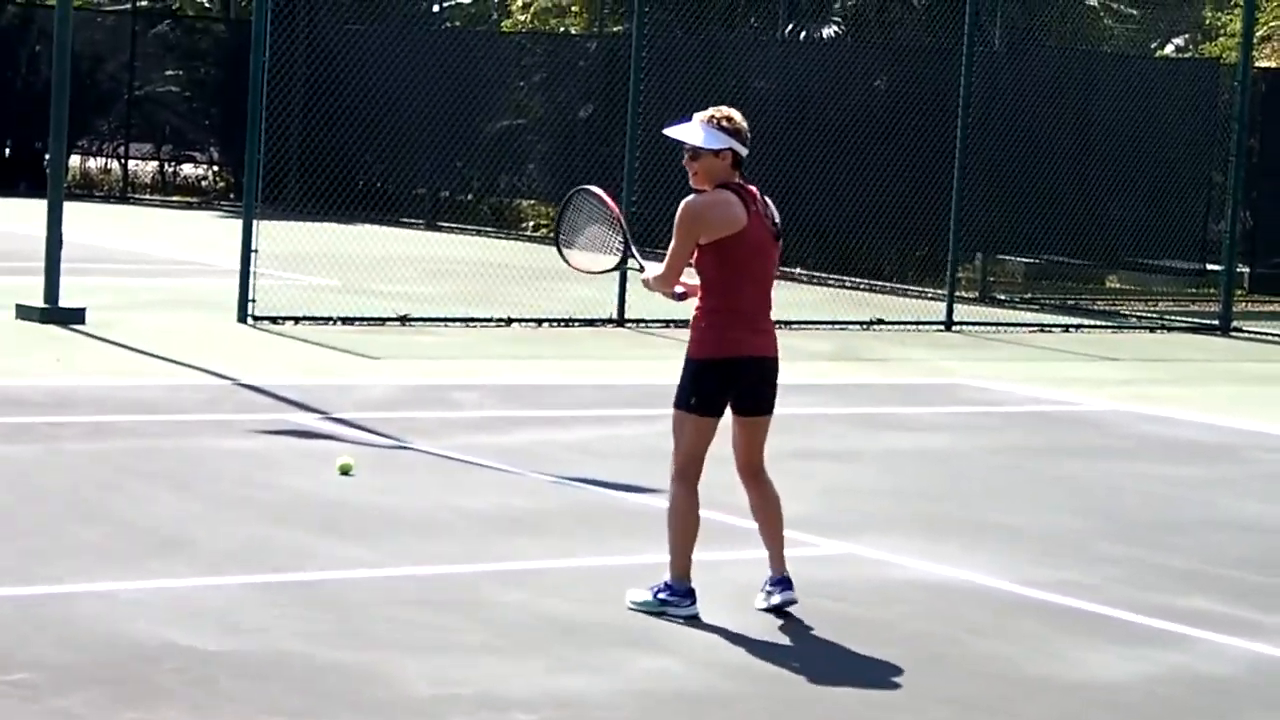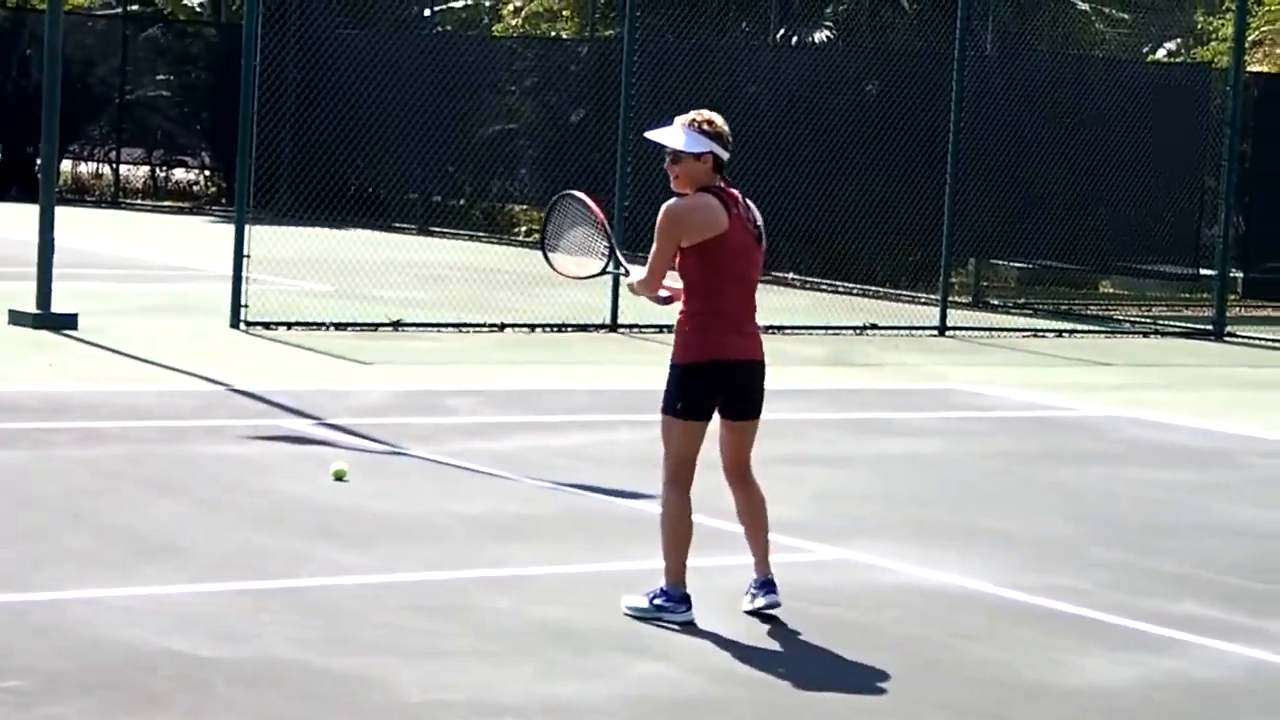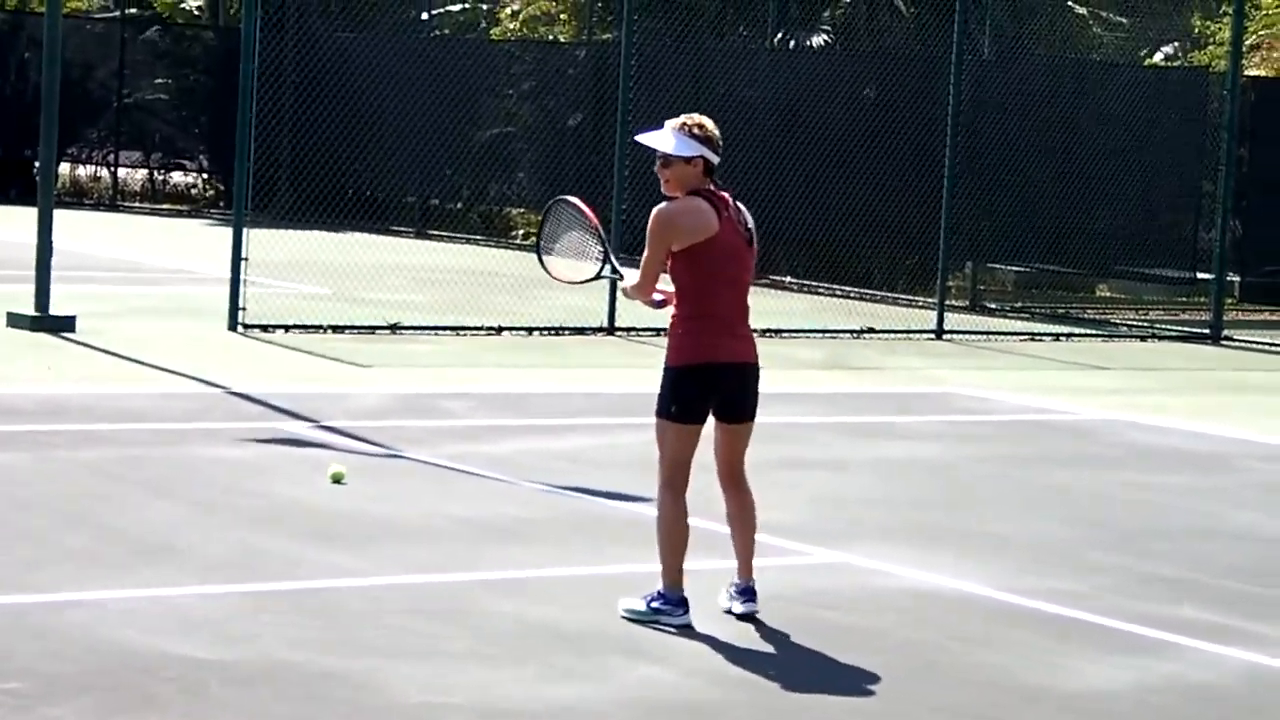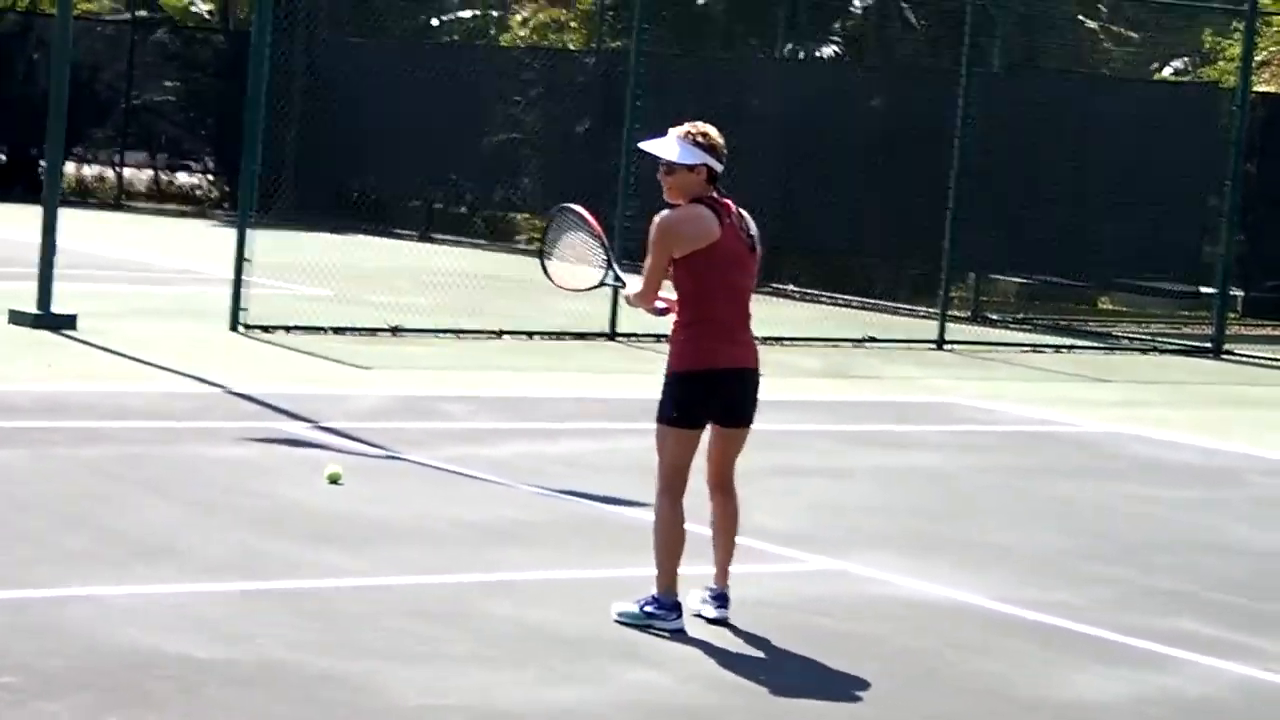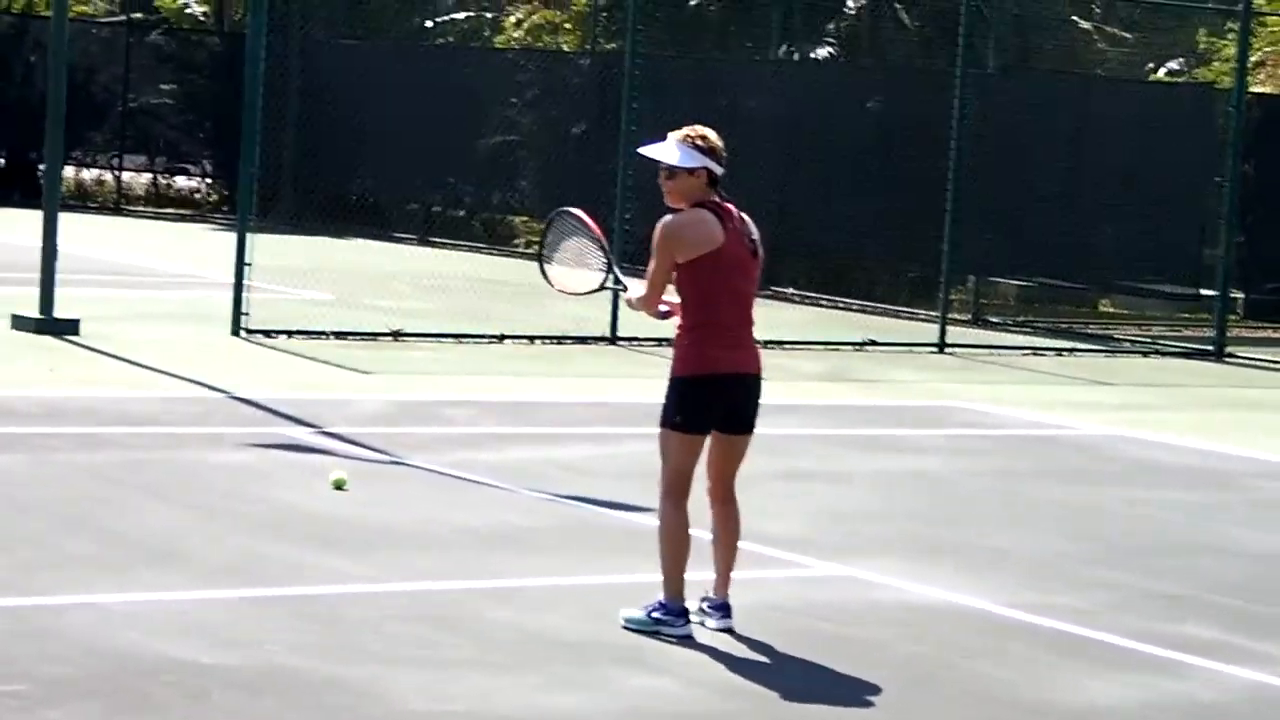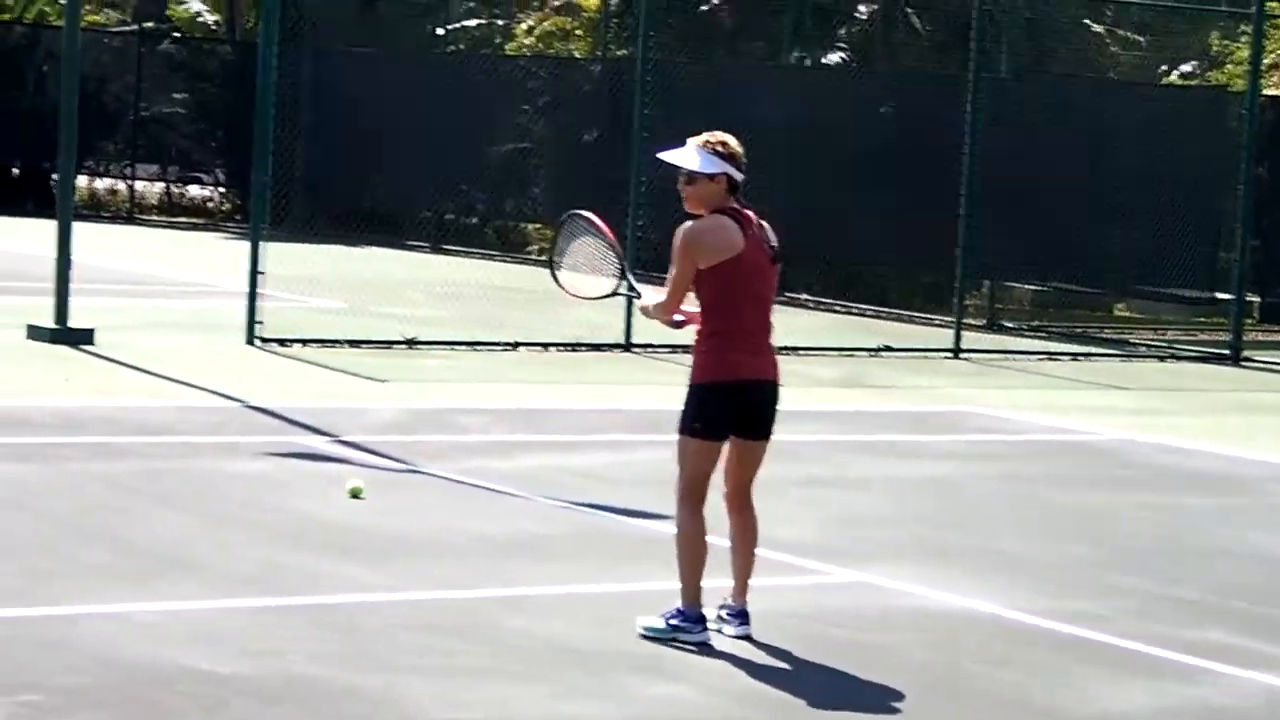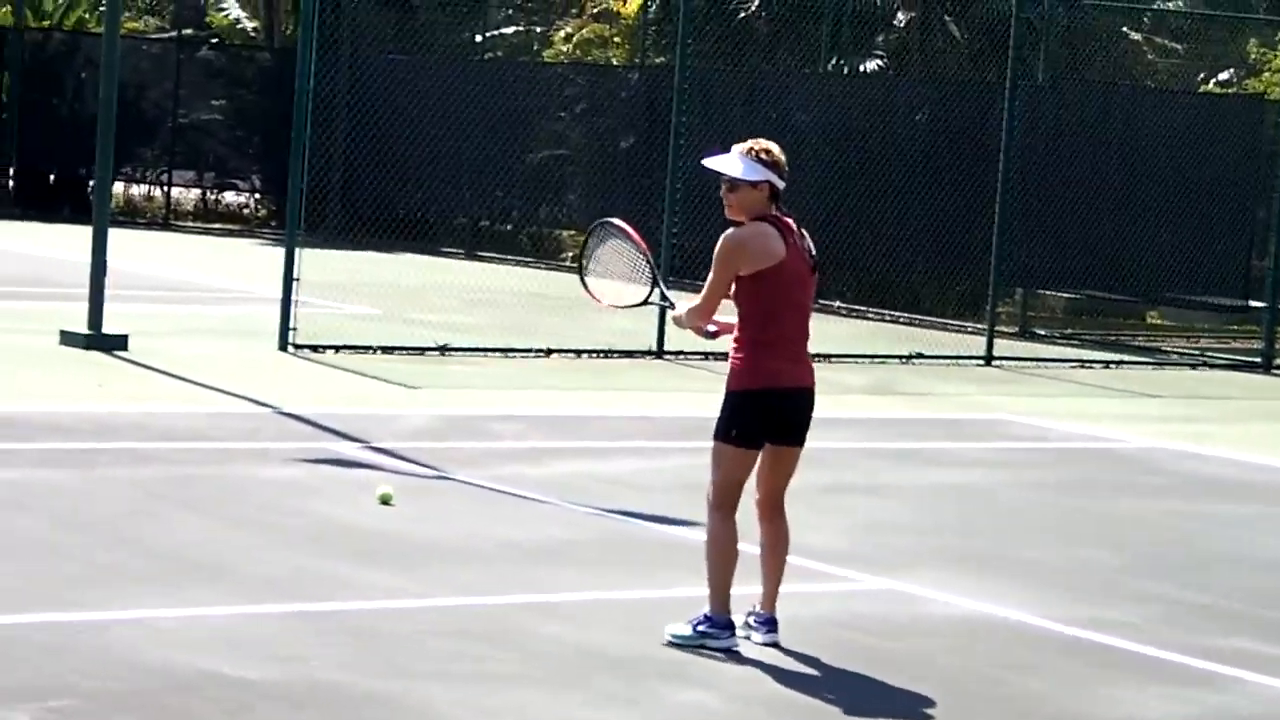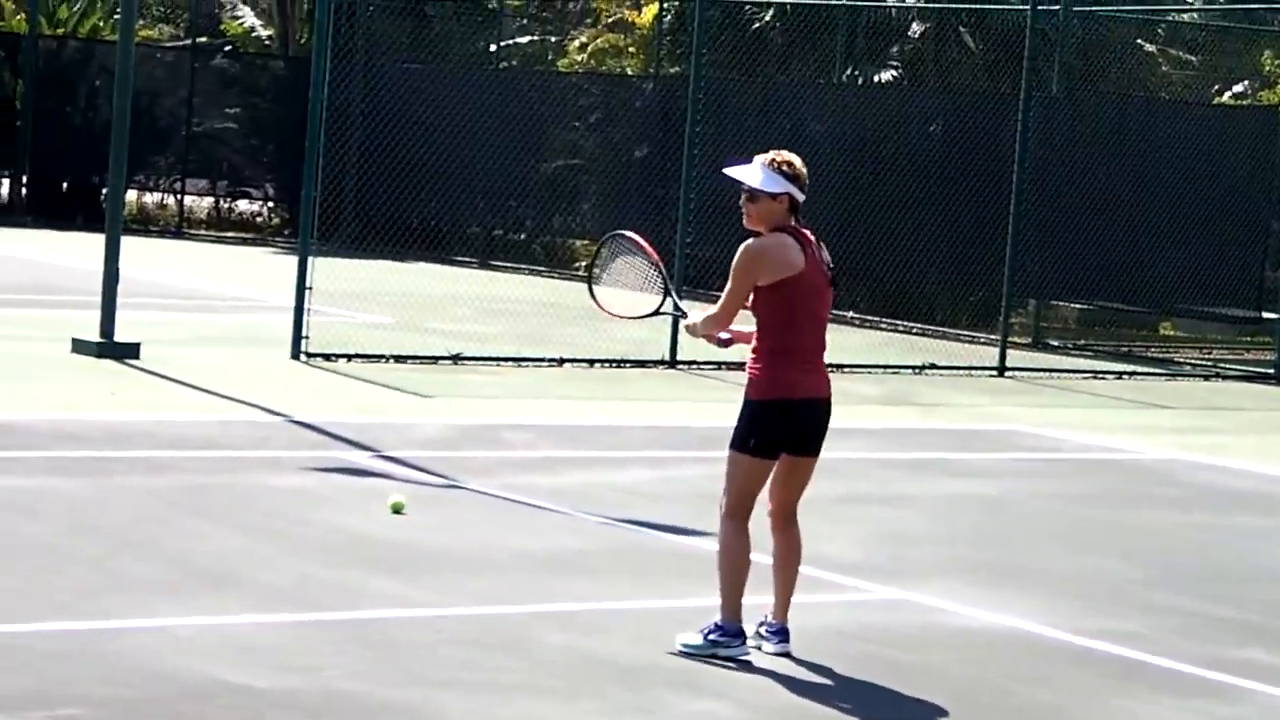
dt=0.1s
person 1, frame 1
left shoulder: (699, 207)
right shoulder: (765, 207)
left elbow: (665, 279)
left wrist: (654, 278)
left hip: (714, 356)
right hip: (761, 355)
left knee: (684, 474)
right knee: (753, 469)
left ankle: (678, 589)
right ankle: (779, 578)
person 1, frame 2
left shoulder: (680, 211)
right shoulder: (747, 211)
left elbow: (649, 282)
left wrist: (637, 282)
left hip: (699, 359)
right hip: (747, 358)
left knee: (676, 480)
right knee: (739, 472)
left ankle: (673, 595)
right ankle: (763, 581)
person 1, frame 3
left shoulder: (670, 214)
right shoulder: (738, 213)
left elbow: (642, 288)
left wrist: (633, 288)
left hip: (694, 362)
right hip: (741, 361)
left knee: (672, 482)
right knee: (733, 475)
left ankle: (671, 597)
right ankle: (744, 586)
person 1, frame 4
left shoulder: (673, 222)
right shoulder: (742, 222)
left elbow: (645, 296)
left wrist: (636, 296)
left hip: (695, 368)
right hip: (741, 367)
left knee: (669, 487)
right knee: (722, 482)
left ankle: (664, 602)
right ankle: (718, 593)
person 1, frame 5
left shoulder: (676, 226)
right shoulder: (743, 225)
left elbow: (648, 298)
left wrist: (636, 301)
left hip: (699, 372)
right hip: (745, 372)
left knee: (673, 491)
right knee: (722, 489)
left ankle: (672, 608)
right ankle: (718, 600)
person 1, frame 6
left shoulder: (697, 232)
right shoulder: (761, 232)
left elbow: (667, 306)
left wrist: (651, 308)
right wrist: (691, 314)
left hip: (718, 379)
right hip: (762, 379)
left knee: (690, 497)
right knee: (739, 496)
left ankle: (690, 615)
right ankle: (736, 608)
person 1, frame 7
left shoulder: (739, 240)
right shoulder: (798, 238)
left elbow: (702, 310)
left wrist: (683, 316)
right wrist: (723, 324)
left hip: (756, 386)
right hip: (798, 387)
left knee: (720, 503)
right knee: (770, 503)
left ankle: (718, 620)
right ankle: (764, 616)
person 1, frame 8
left shoulder: (758, 250)
right shoulder: (815, 251)
left elbow: (719, 319)
left wrist: (696, 325)
right wrist: (737, 335)
left hip: (773, 397)
right hip: (815, 398)
left knee: (734, 513)
right knee: (783, 514)
left ankle: (729, 629)
right ankle: (776, 627)
